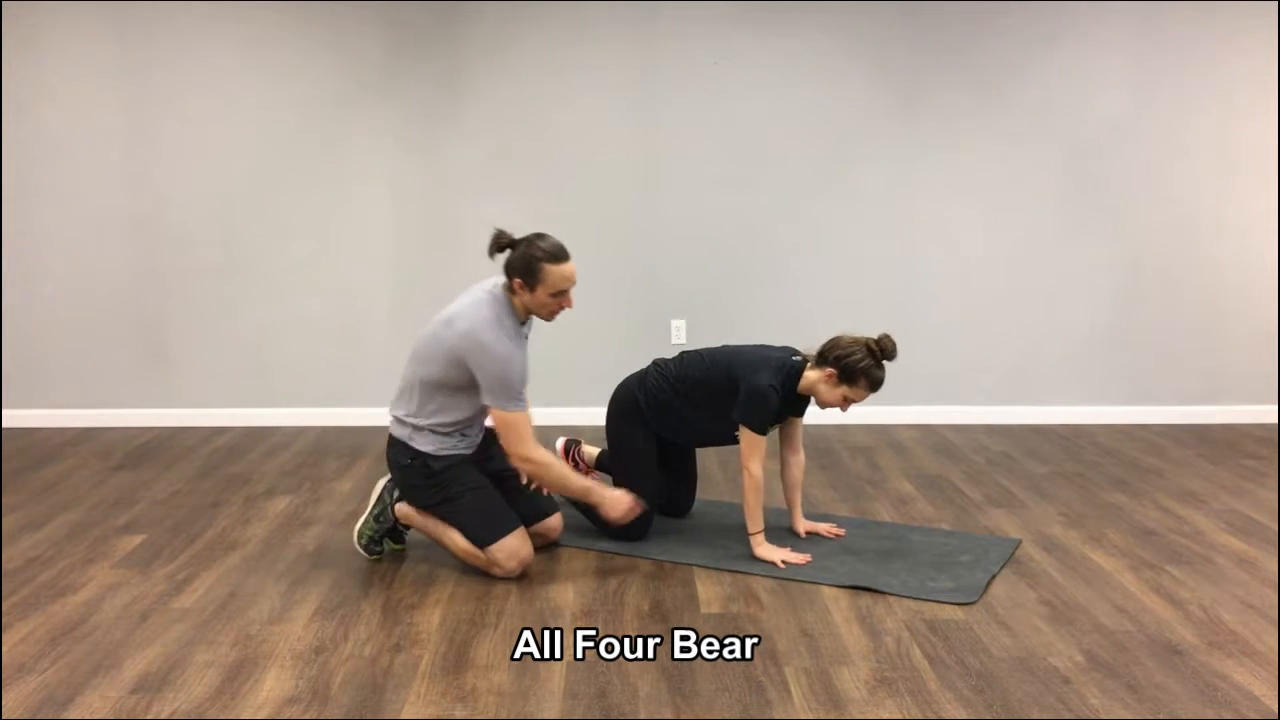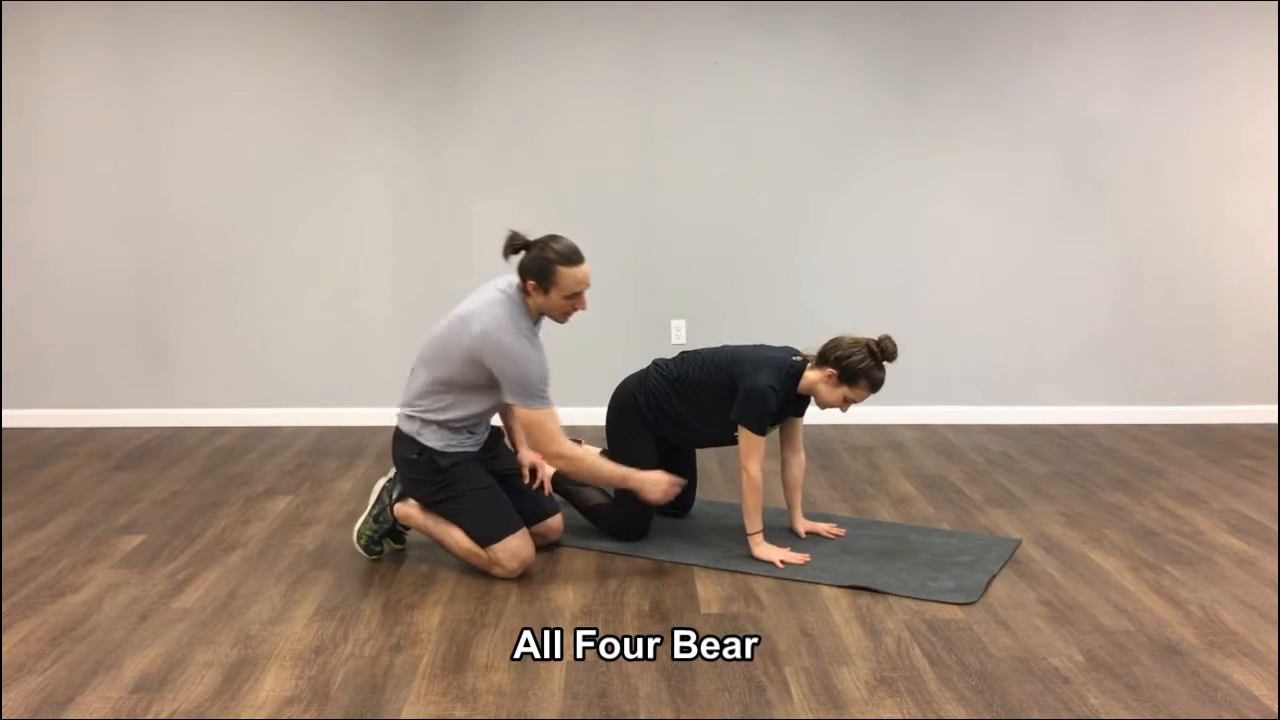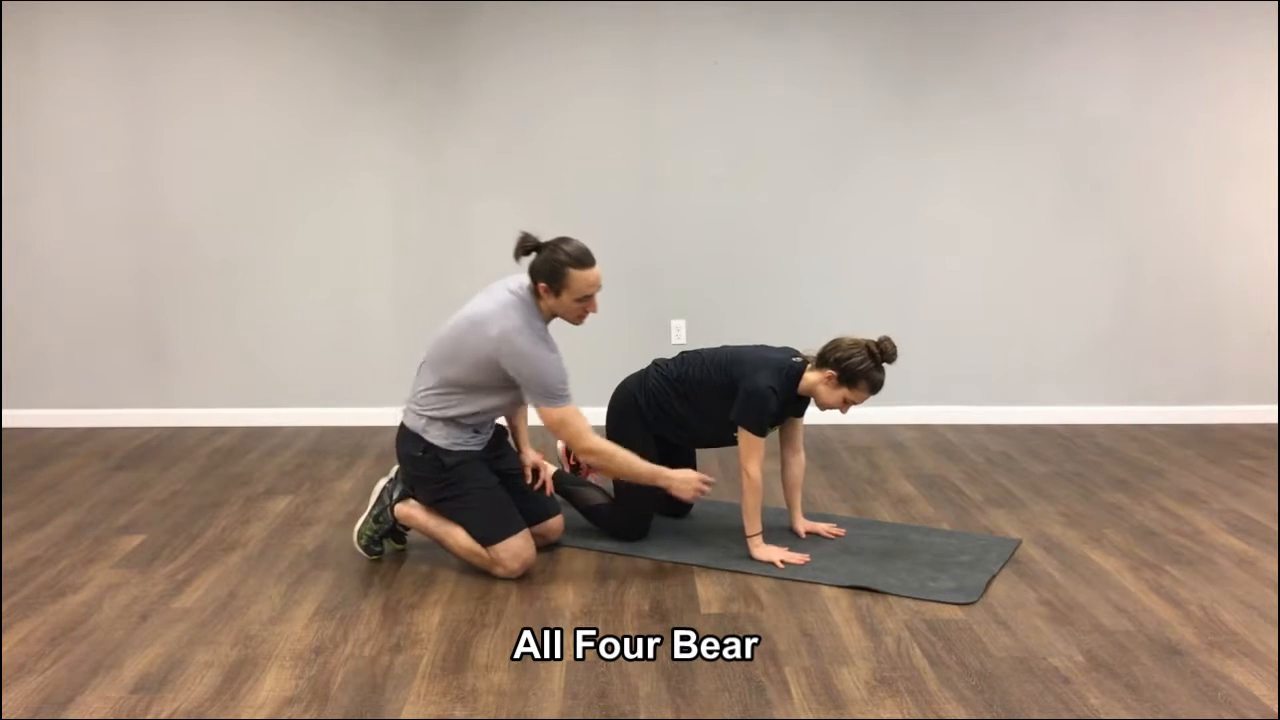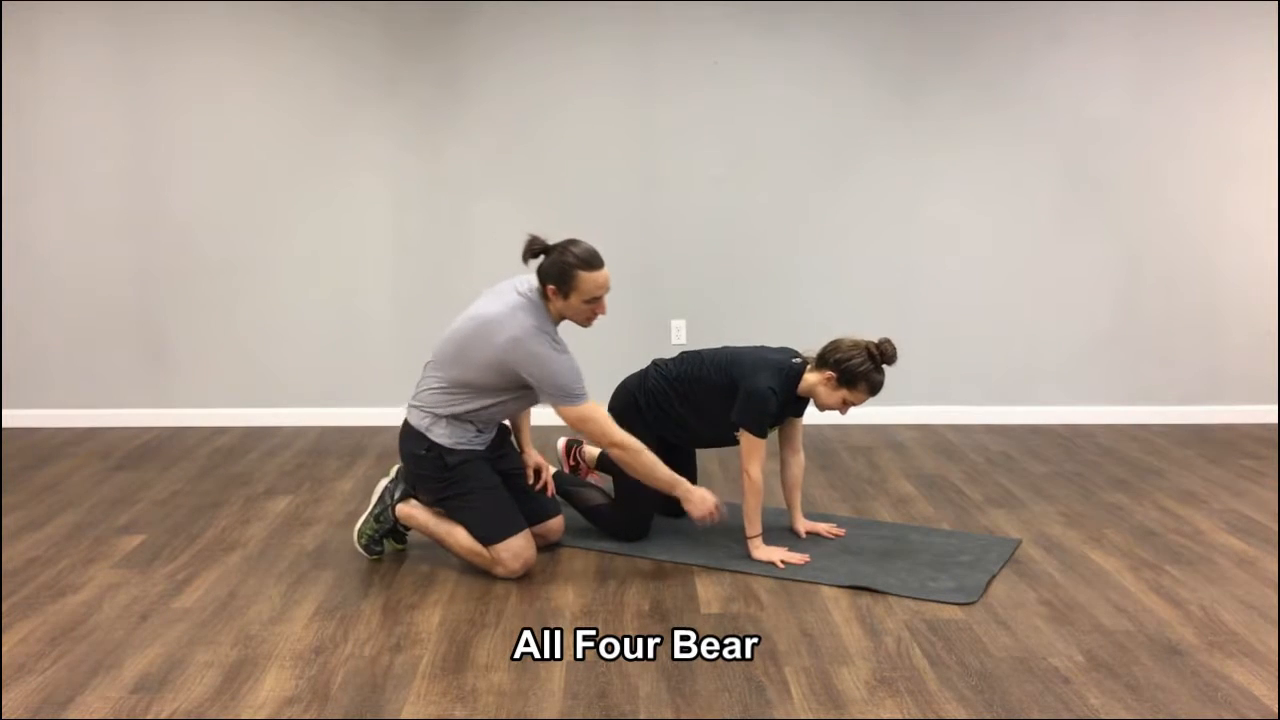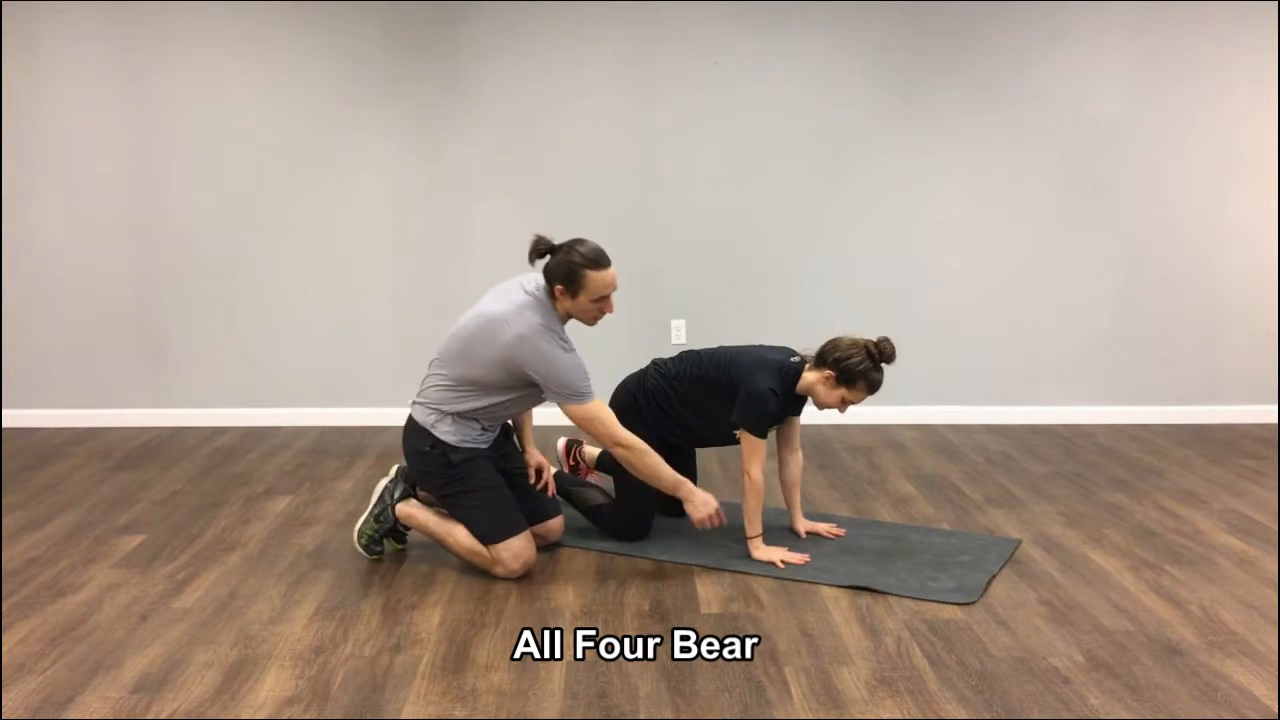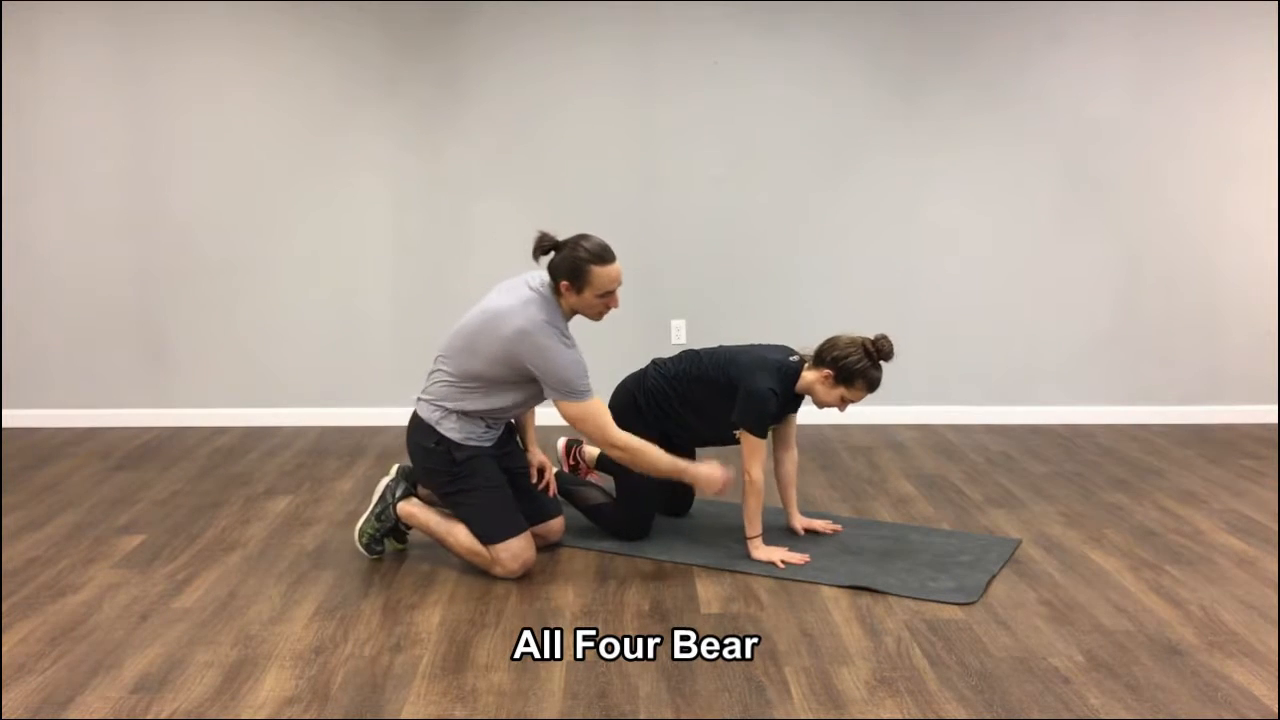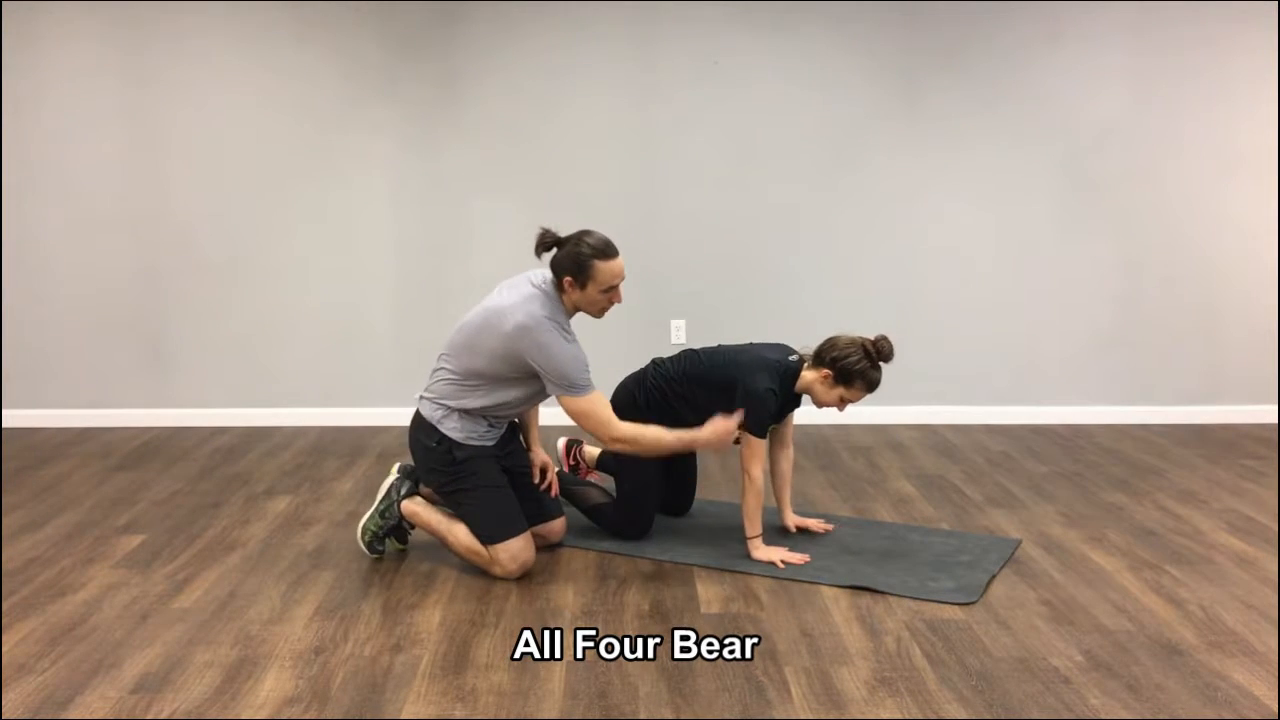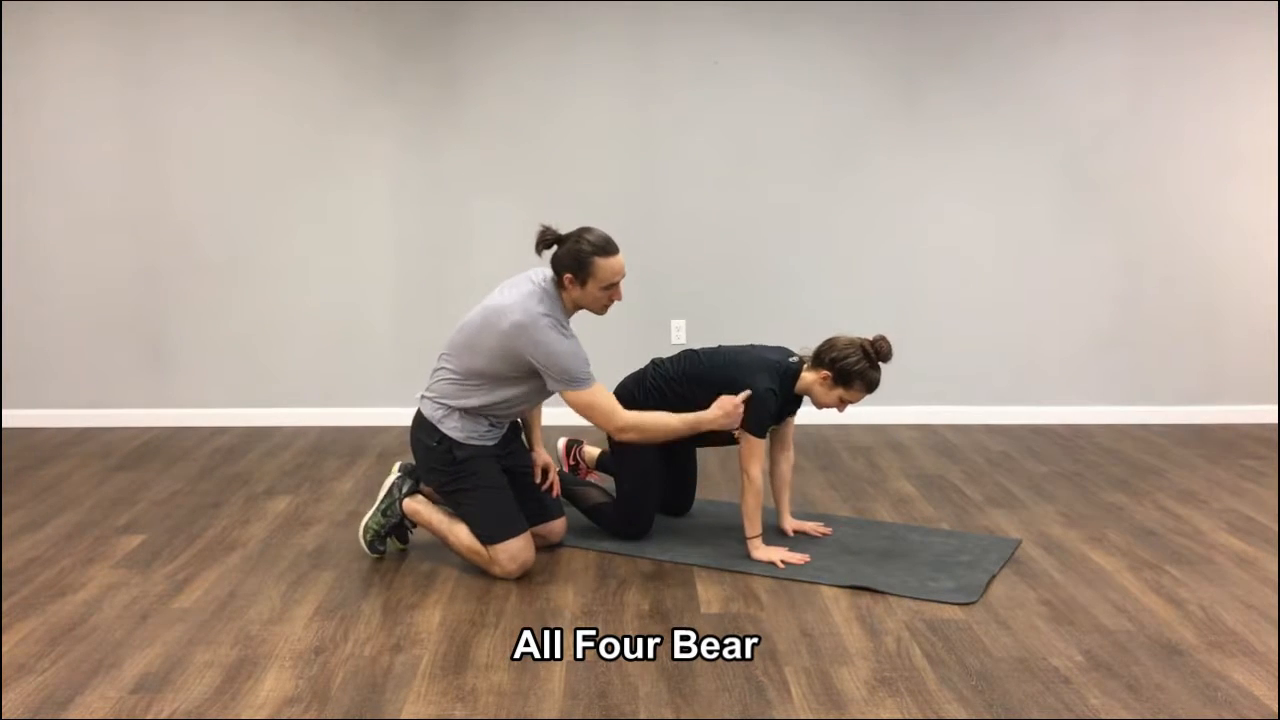
dt=0.1s
person 1, frame 1
left shoulder: (508, 300)
right shoulder: (494, 341)
right elbow: (524, 455)
left wrist: (534, 453)
right wrist: (601, 496)
left hip: (469, 438)
right hip: (429, 452)
left knee: (548, 528)
right knee: (513, 558)
left ankle: (445, 505)
right ankle: (403, 509)
person 1, frame 2
left shoulder: (510, 292)
right shoulder: (513, 341)
right elbow: (556, 451)
left wrist: (521, 447)
right wrist: (637, 481)
left hip: (474, 435)
right hip: (433, 448)
left knee: (548, 529)
right knee: (514, 559)
left ankle: (426, 495)
right ankle: (401, 509)
person 1, frame 3
left shoulder: (519, 290)
right shoulder: (528, 344)
right elbow: (587, 446)
left wrist: (523, 446)
right wrist: (668, 478)
left hip: (478, 433)
right hip: (438, 446)
left knee: (550, 529)
right knee: (515, 559)
left ankle: (429, 492)
right ankle: (403, 509)
person 1, frame 4
left shoulder: (525, 289)
right shoulder: (538, 346)
right elbow: (614, 442)
left wrist: (525, 446)
right wrist: (684, 491)
left hip: (481, 432)
right hip: (439, 444)
left knee: (549, 529)
right knee: (514, 560)
left ankle: (426, 491)
right ankle: (402, 509)
person 1, frame 5
left shoulder: (531, 288)
right shoulder: (544, 345)
right elbow: (619, 442)
left wrist: (527, 446)
right wrist: (687, 493)
left hip: (485, 431)
right hip: (443, 442)
left knee: (549, 529)
right knee: (514, 559)
left ankle: (426, 489)
right ankle: (402, 509)
person 1, frame 6
left shoulder: (535, 287)
right shoulder: (546, 339)
right elbow: (613, 441)
left wrist: (530, 446)
right wrist: (693, 473)
left hip: (489, 429)
right hip: (448, 440)
left knee: (549, 530)
right knee: (514, 560)
left ankle: (425, 488)
right ankle: (403, 507)
person 1, frame 7
left shoulder: (539, 285)
right shoulder: (547, 334)
right elbow: (614, 435)
left wrist: (533, 446)
right wrist: (701, 438)
left hip: (492, 428)
right hip: (450, 438)
left knee: (551, 530)
right knee: (514, 560)
left ankle: (429, 486)
right ankle: (406, 505)
person 1, frame 8
left shoulder: (540, 285)
right shoulder: (545, 331)
right elbow: (621, 426)
left wrist: (535, 445)
right wrist: (708, 417)
left hip: (494, 428)
right hip: (450, 438)
left knee: (550, 531)
right knee: (513, 561)
left ankle: (430, 487)
right ankle: (408, 504)
person 2, frame 1
left shoulder: (799, 375)
right shoulder: (764, 384)
left elbow: (793, 453)
right elbow: (752, 469)
left wrist: (798, 518)
right wrist: (759, 543)
left hip: (671, 418)
right hip: (636, 408)
left knee: (677, 506)
right knee: (633, 526)
left ankle: (581, 455)
person 2, frame 2
left shoulder: (798, 377)
right shoulder: (765, 385)
left elbow: (793, 453)
right elbow: (750, 469)
left wrist: (798, 518)
right wrist: (757, 543)
left hip: (668, 416)
right hip: (637, 409)
left knee: (678, 506)
right knee: (631, 526)
right ankle: (549, 476)
person 2, frame 3
left shoulder: (798, 377)
right shoulder: (765, 385)
left elbow: (793, 453)
right elbow: (750, 470)
left wrist: (797, 518)
right wrist: (756, 544)
left hip: (669, 417)
right hip: (637, 409)
left knee: (677, 507)
right knee: (631, 525)
left ankle: (582, 454)
person 2, frame 4
left shoulder: (797, 377)
right shoulder: (764, 386)
left elbow: (792, 453)
right elbow: (751, 471)
left wrist: (797, 518)
right wrist: (756, 544)
left hip: (668, 415)
right hip: (637, 408)
left knee: (675, 506)
right knee: (631, 526)
left ankle: (581, 454)
right ankle: (548, 478)
person 2, frame 5
left shoulder: (795, 375)
right shoulder: (764, 386)
left elbow: (790, 452)
right elbow: (752, 471)
left wrist: (798, 517)
right wrist: (756, 545)
left hip: (668, 415)
right hip: (637, 408)
left knee: (675, 506)
right knee: (632, 526)
left ankle: (581, 455)
right ankle: (549, 479)
person 2, frame 6
left shoulder: (794, 373)
right shoulder: (763, 386)
left elbow: (785, 448)
right elbow: (753, 472)
left wrist: (793, 514)
right wrist: (756, 544)
left hip: (669, 415)
right hip: (637, 408)
left knee: (677, 505)
right knee: (632, 525)
left ankle: (581, 455)
person 2, frame 7
left shoulder: (793, 372)
right shoulder: (763, 386)
left elbow: (782, 447)
right elbow: (753, 471)
left wrist: (787, 512)
right wrist: (756, 544)
left hip: (668, 413)
right hip: (637, 408)
left knee: (677, 505)
right knee: (632, 525)
left ankle: (581, 455)
person 2, frame 8
left shoulder: (793, 375)
right shoulder: (762, 387)
left elbow: (782, 451)
right elbow: (751, 472)
left wrist: (785, 517)
right wrist: (756, 545)
left hip: (670, 416)
right hip: (638, 409)
left knee: (677, 505)
right knee: (633, 525)
left ankle: (582, 455)
